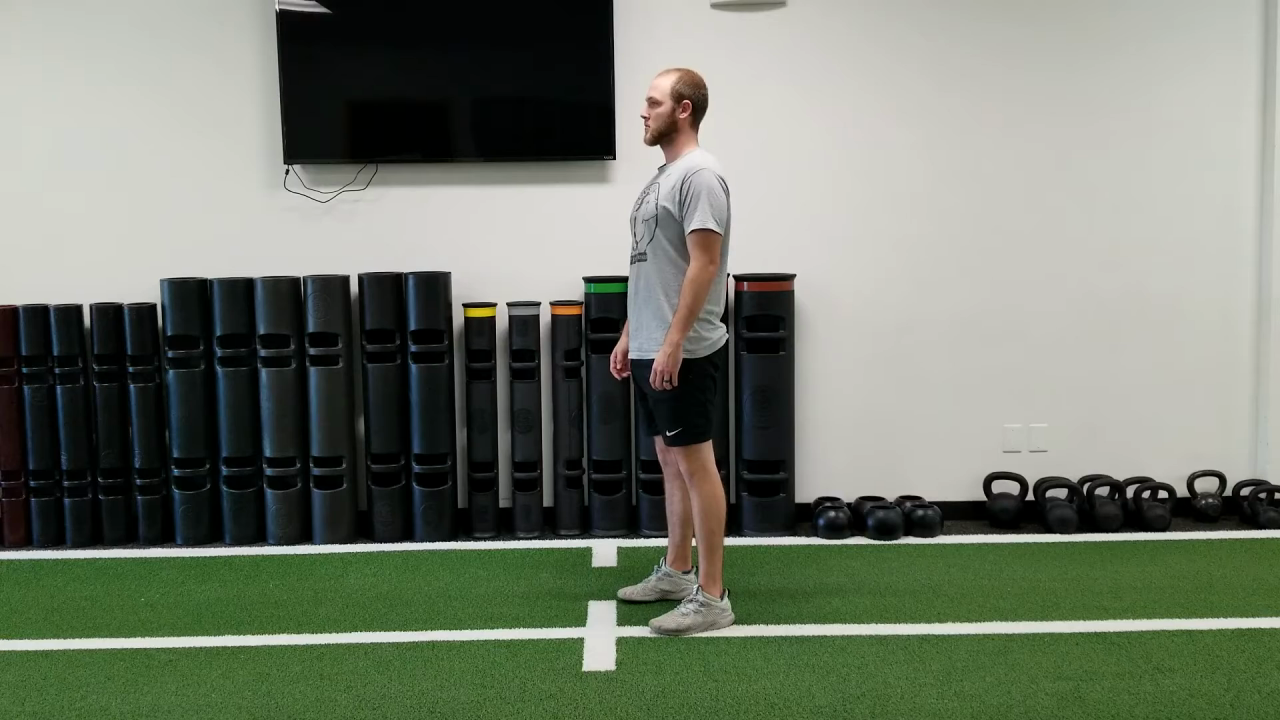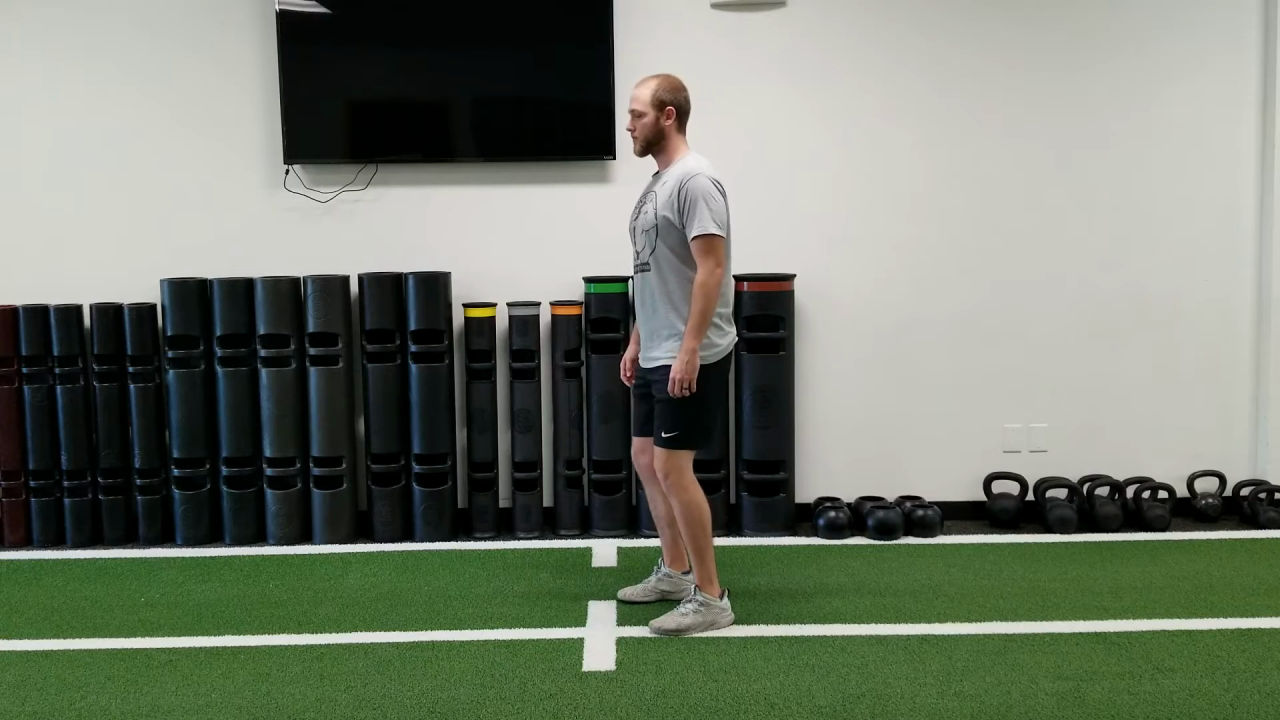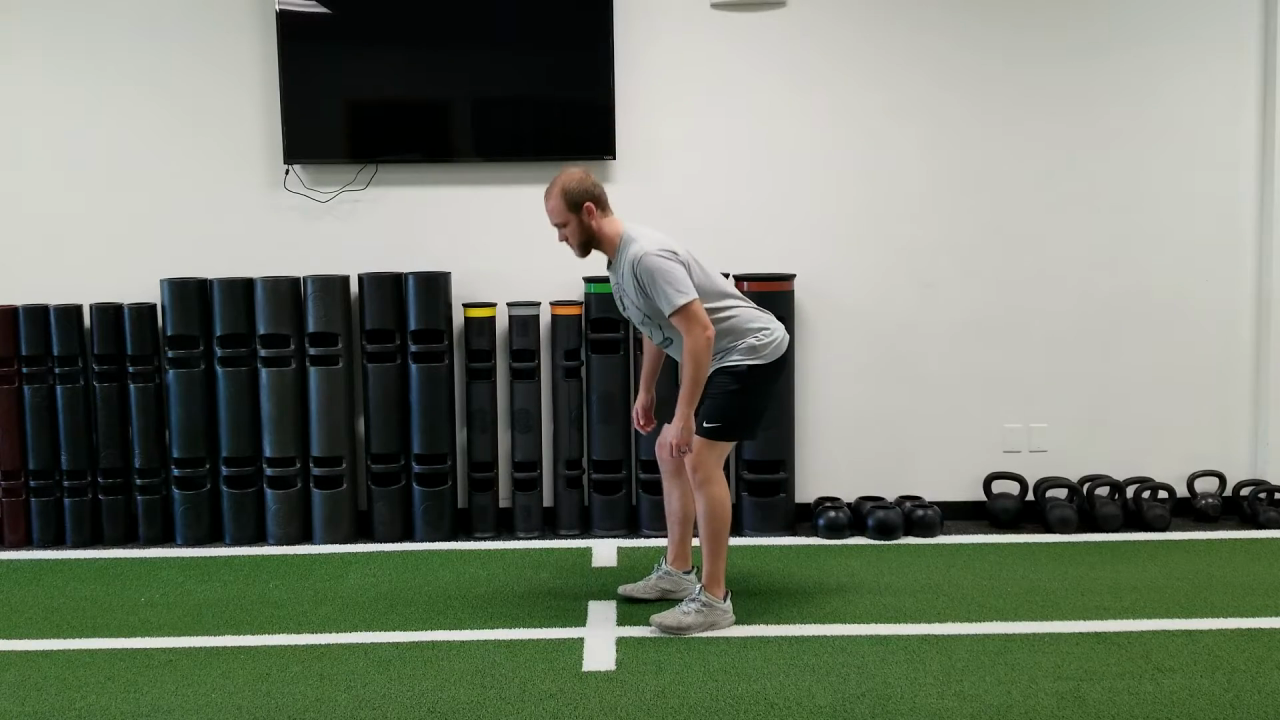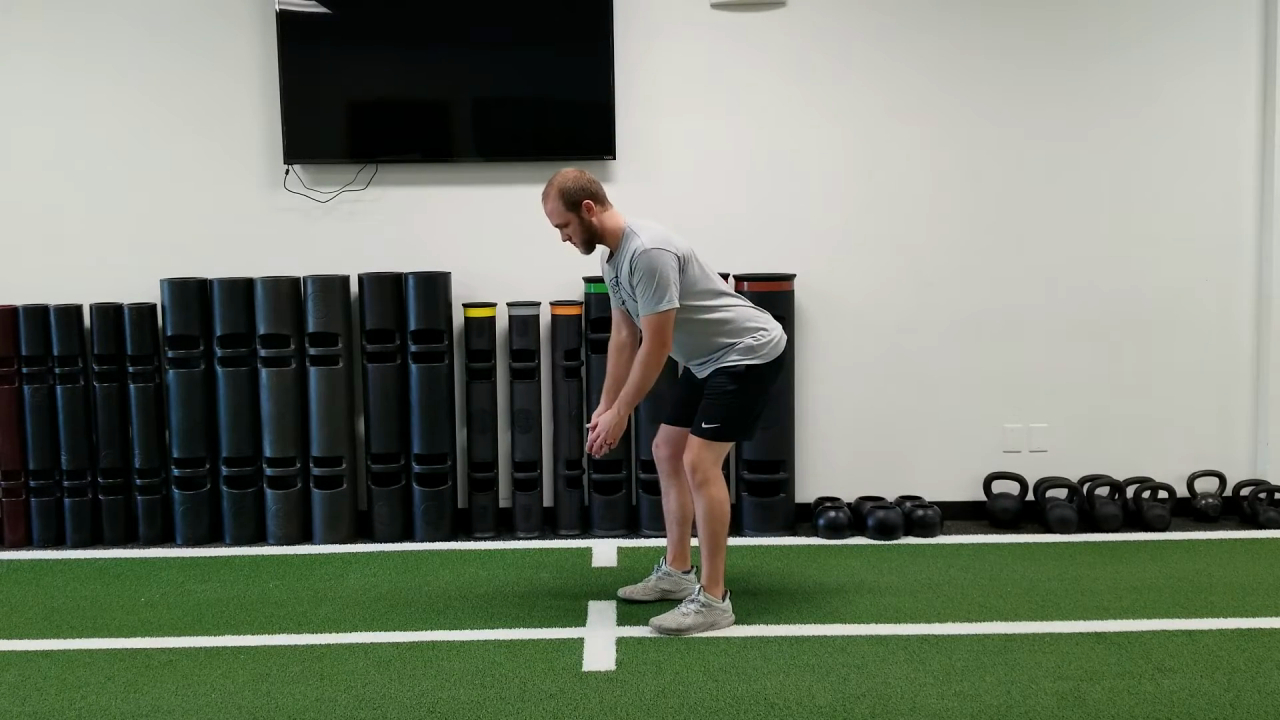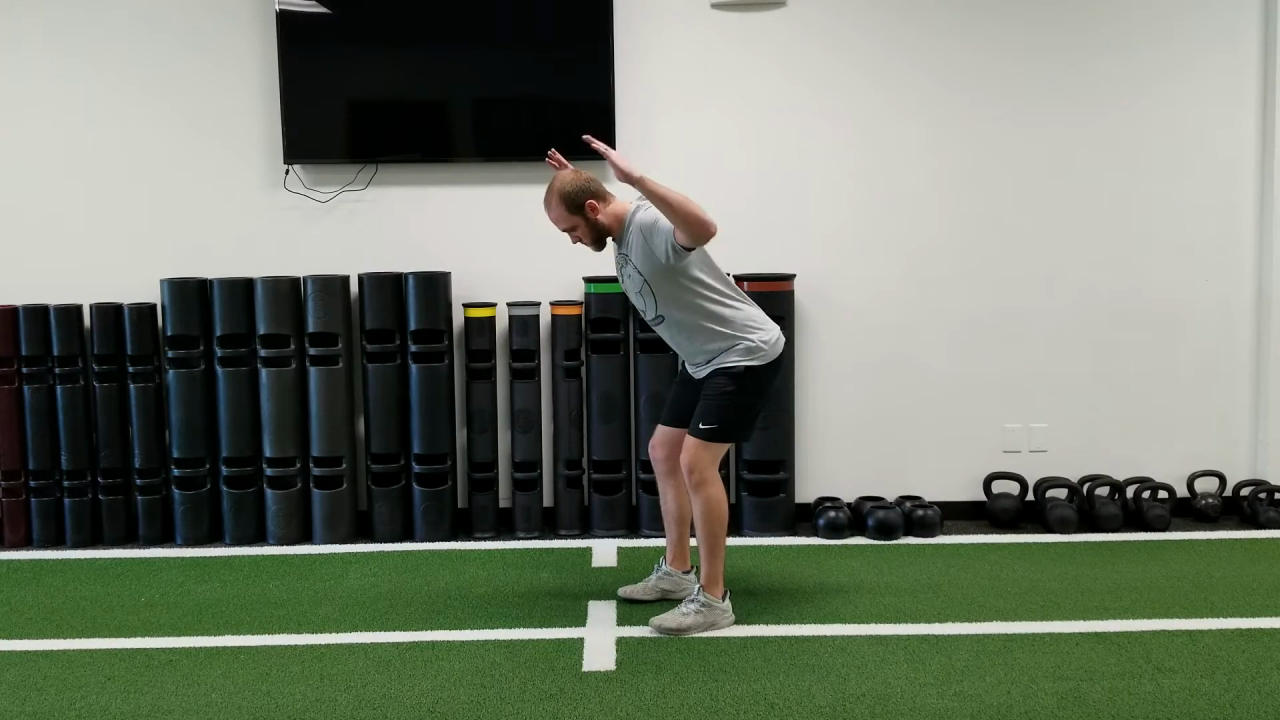
dt=1s
person 1, frame 1
left shoulder: (699, 174)
right shoulder: (665, 176)
left elbow: (703, 265)
left wrist: (673, 344)
right wrist: (629, 337)
left hip: (683, 353)
right hip: (652, 350)
left knee: (694, 465)
right knee: (670, 462)
left ankle: (711, 596)
right ankle: (675, 570)
person 1, frame 2
left shoulder: (694, 179)
right shoulder: (659, 183)
left elbow: (711, 268)
left wrist: (689, 350)
right wrist: (636, 343)
left hip: (687, 358)
right hip: (657, 356)
left knee: (672, 469)
right knee: (645, 459)
left ankle: (710, 597)
right ankle: (675, 572)
person 1, frame 3
left shoulder: (646, 257)
right shoulder: (621, 258)
left elbow: (700, 333)
right elbow: (655, 327)
left wrist: (684, 416)
right wrist: (645, 392)
left hip: (752, 351)
right hip: (721, 354)
left knee: (700, 461)
right knee: (669, 454)
left ankle: (713, 598)
right ankle: (677, 571)
person 1, frame 4
left shoulder: (648, 252)
right shoulder: (613, 257)
left elbow: (656, 347)
right elbow: (624, 336)
left wrist: (620, 414)
right wrist: (603, 407)
left hip: (749, 352)
right hip: (710, 357)
left knee: (699, 463)
right knee: (667, 452)
left ankle: (713, 598)
right ankle: (677, 572)
person 1, frame 5
left shoulder: (649, 223)
right shoulder: (624, 231)
left elbow: (704, 230)
left wrist: (636, 178)
right wrist: (574, 179)
left hip: (746, 353)
right hip: (706, 357)
left knee: (696, 463)
right knee: (663, 452)
left ankle: (712, 598)
right ankle: (677, 571)
